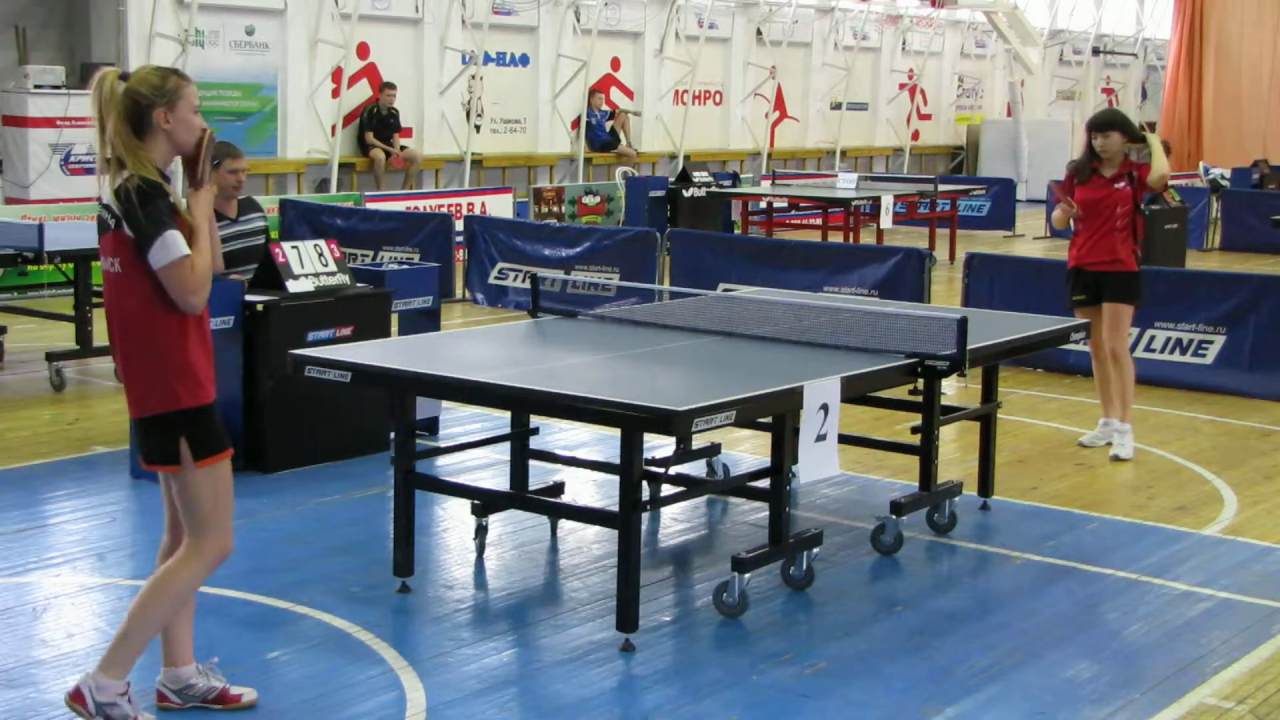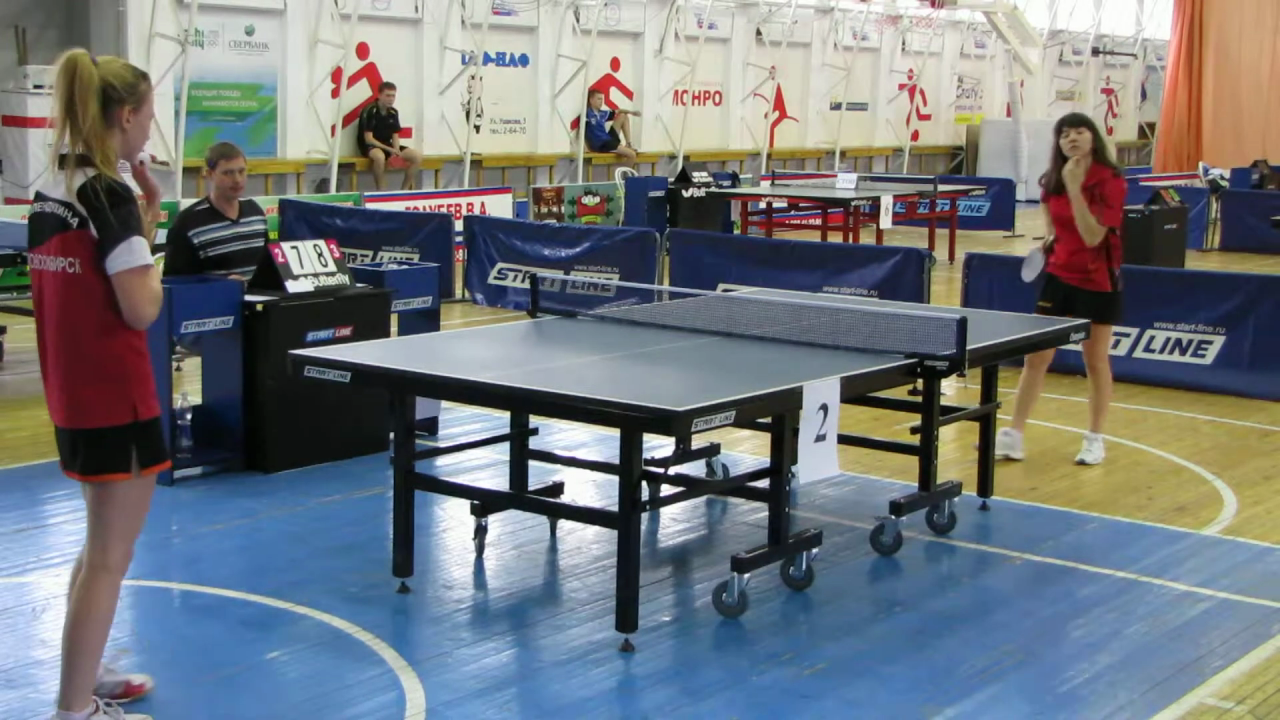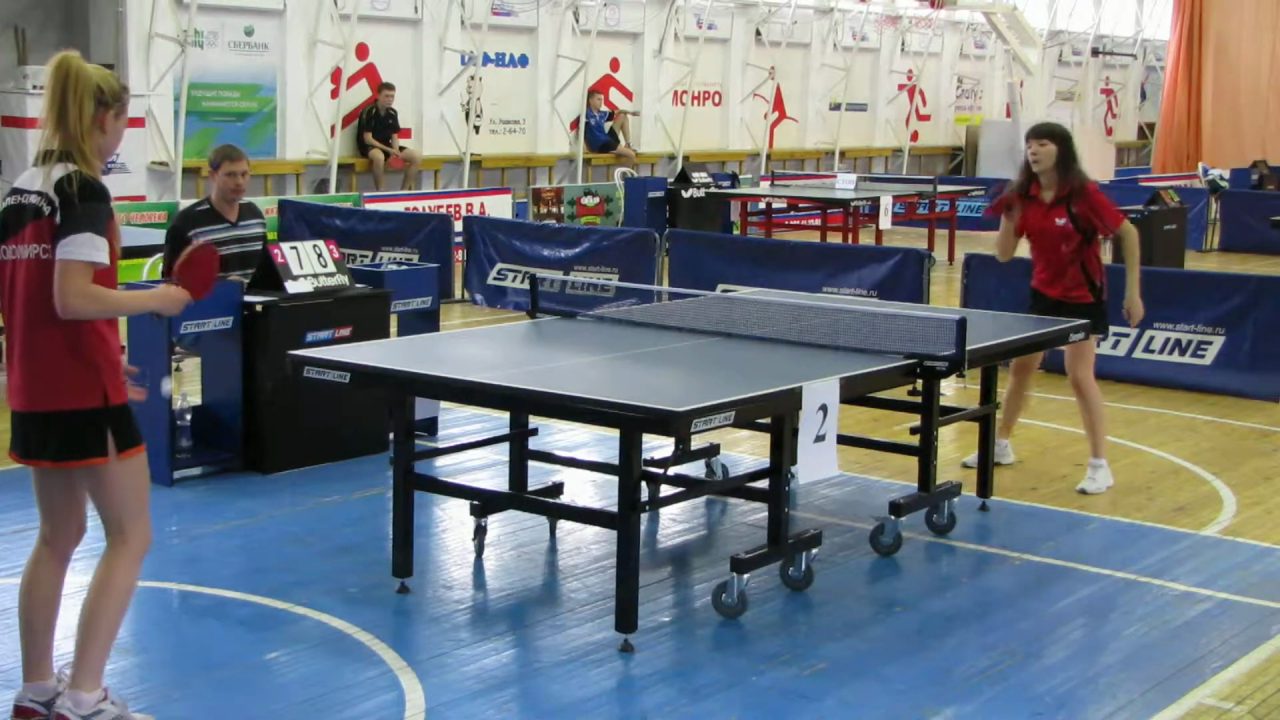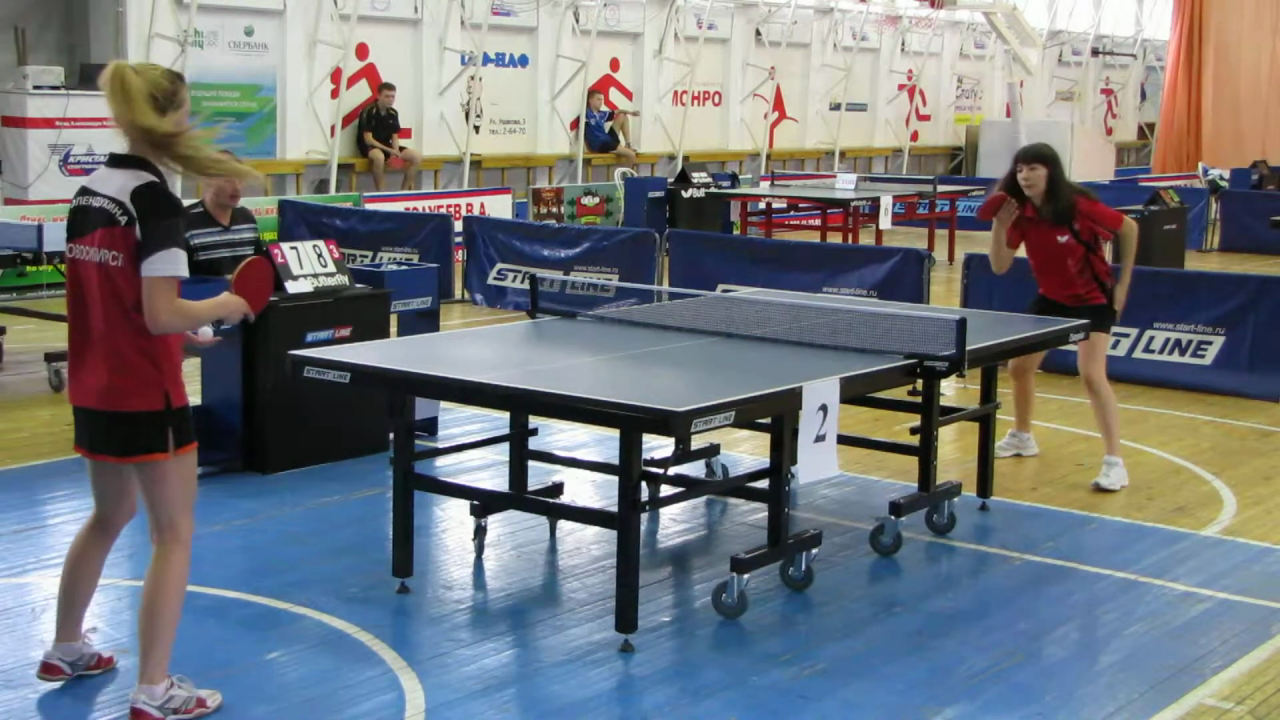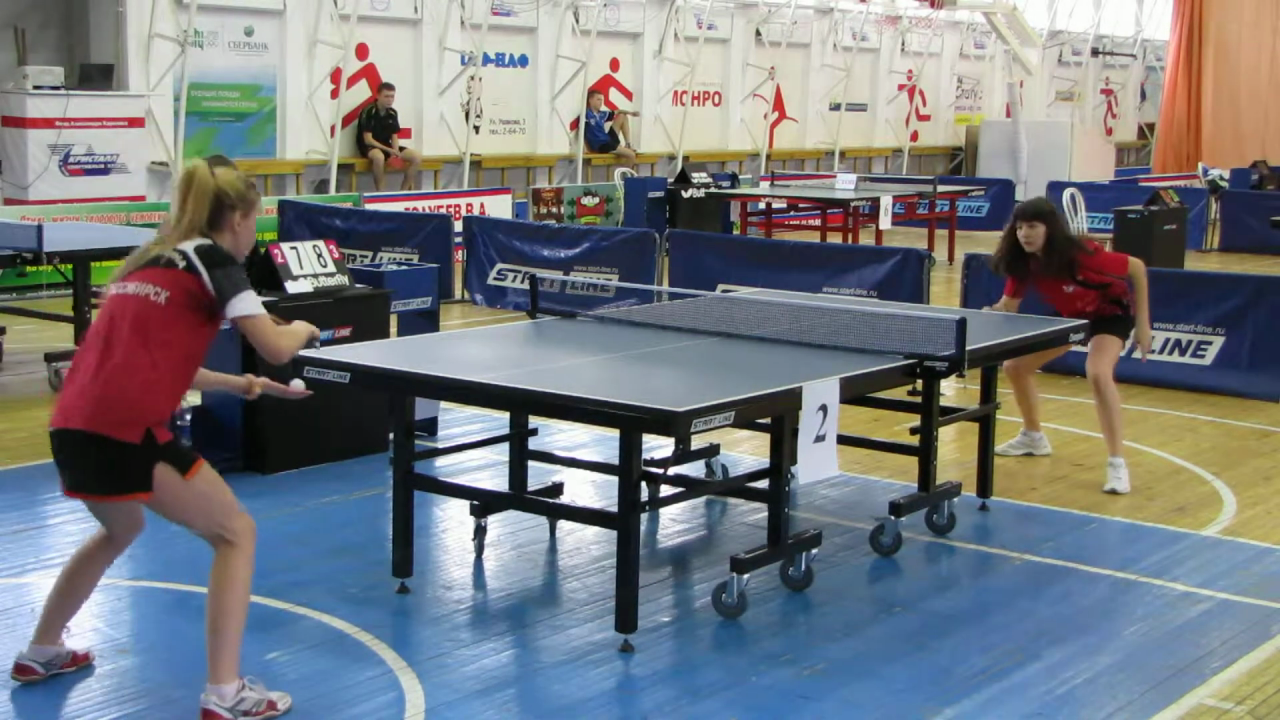
dt=1s
person 1, frame 1
left shoulder: (133, 186)
right shoulder: (144, 193)
left elbow: (211, 263)
right elbow: (194, 293)
left wrist: (201, 200)
right wrist: (199, 214)
left hip: (163, 385)
right hip: (175, 388)
left knee: (185, 537)
right knee: (208, 546)
person 1, frame 2
left shoulder: (52, 190)
right shoulder: (107, 194)
right elbow: (141, 308)
left wrist: (148, 219)
right wrist: (155, 275)
left hip: (72, 397)
right hip: (115, 400)
left knee: (104, 544)
right knee: (110, 559)
person 1, frame 3
right shoulder: (82, 190)
right elbow: (72, 298)
right wrist: (152, 299)
right hip: (82, 394)
left knee: (58, 536)
right knee: (130, 539)
person 1, frame 4
left shoulder: (87, 192)
right shoulder: (155, 202)
right elbow: (160, 315)
left wrist: (182, 323)
right wrist: (219, 306)
left hip: (93, 389)
right hip: (145, 395)
left knee: (110, 516)
right knee: (173, 535)
left ankle: (65, 648)
person 1, frame 5
left shoulder: (150, 260)
right shoulder: (210, 259)
right elbow: (276, 348)
left wrist: (239, 384)
right wrist: (299, 329)
left hip: (72, 428)
right hip: (126, 433)
left knee: (118, 530)
right knee: (236, 534)
left ankle: (41, 651)
person 2, frame 1
left shoulder: (1137, 172)
right shoulder: (1078, 172)
left elbow: (1161, 177)
right elbow: (1058, 222)
left wrist: (1154, 142)
right wrist: (1064, 212)
left hip: (1121, 269)
right hip: (1083, 268)
left knee: (1116, 347)
right knee: (1096, 349)
left ankle: (1124, 429)
right ankle: (1108, 422)
person 2, frame 2
left shoulder: (1111, 182)
right shoulder: (1053, 181)
left elbow: (1093, 237)
left wrist: (1074, 188)
right wrist: (1051, 237)
left hip: (1096, 284)
right hip: (1058, 278)
left knee: (1095, 363)
right knee: (1034, 357)
left ankle: (1094, 438)
right ankle: (1012, 436)
person 2, frame 3
left shoulder: (1084, 194)
right shoulder: (1023, 196)
left elbow: (1129, 234)
right elbow: (1003, 255)
left wrist: (1133, 291)
right wrist: (1008, 220)
left hip: (1083, 296)
right hip: (1043, 293)
left knee: (1080, 377)
right knee: (1020, 369)
left ankle: (1099, 466)
right ankle: (1001, 446)
person 2, frame 4
left shoulder: (1079, 206)
right shoulder: (1020, 213)
left elbow: (1129, 228)
right elbow: (999, 267)
left wrist: (1123, 283)
right wrist: (999, 227)
left hip: (1092, 300)
right hip: (1051, 299)
left knee: (1092, 374)
right knee: (1018, 368)
left ankle: (1114, 463)
right ankle: (1022, 437)
person 2, frame 5
left shoulder: (1083, 255)
right shoulder: (1022, 261)
left elbow: (1137, 267)
right elbow: (1007, 307)
left wrist: (1142, 323)
left hip: (1111, 313)
right hip: (1069, 316)
left knee: (1098, 374)
right knee: (1014, 366)
left ankle: (1117, 464)
right ankle: (1033, 436)
